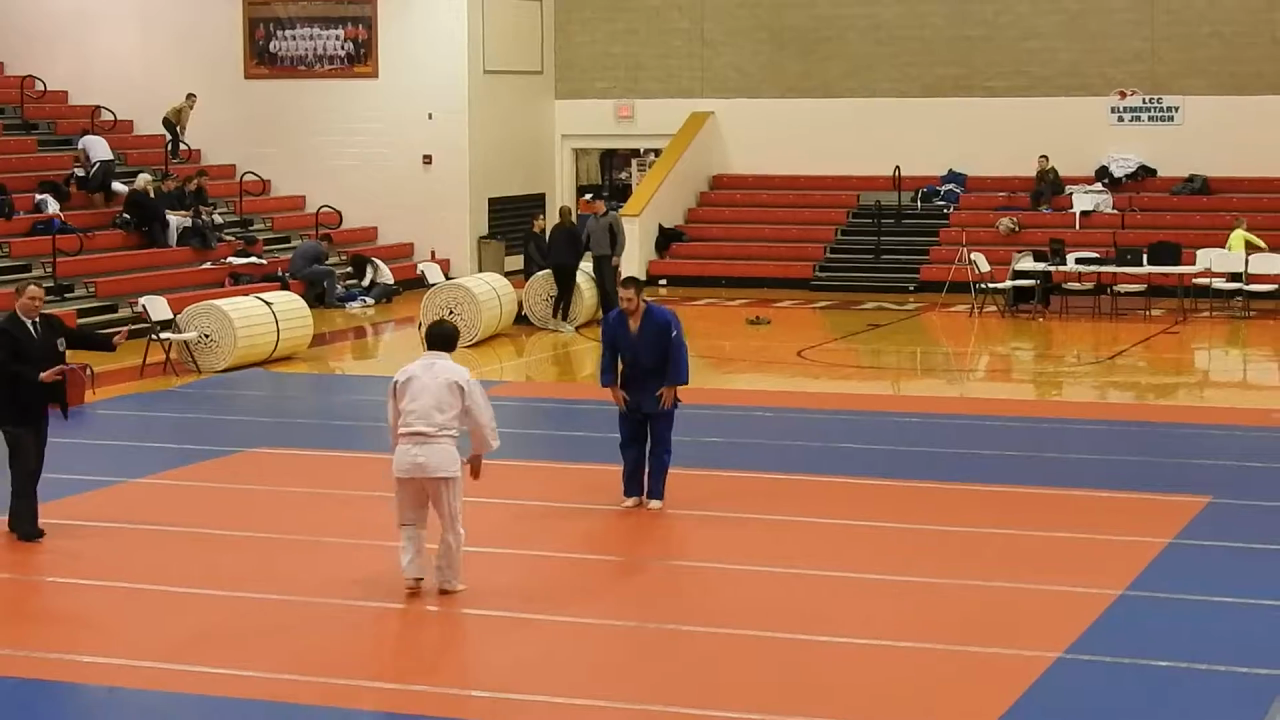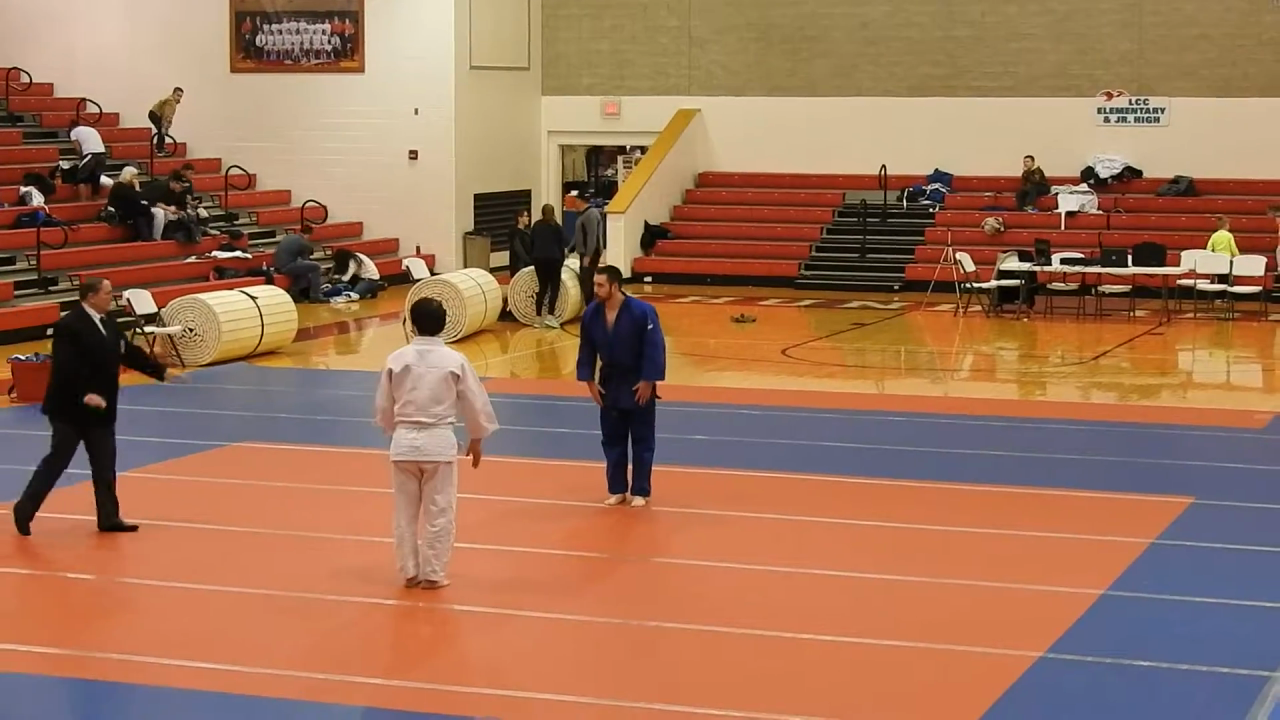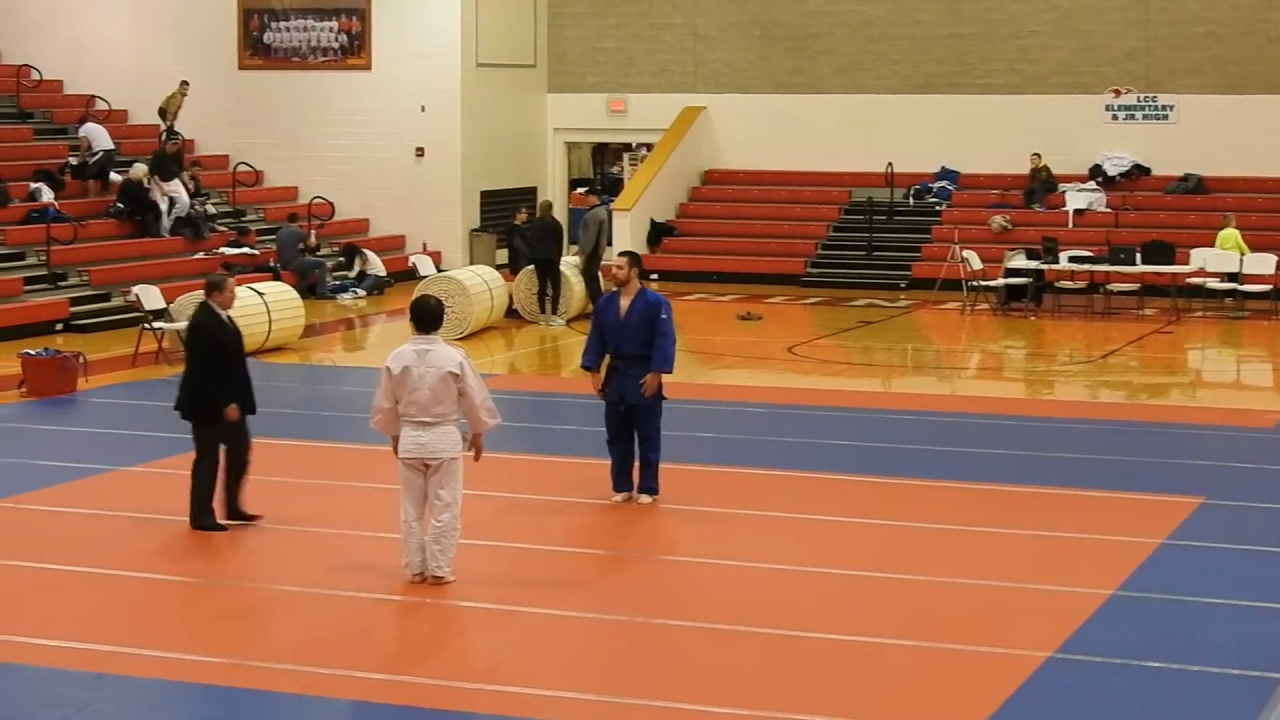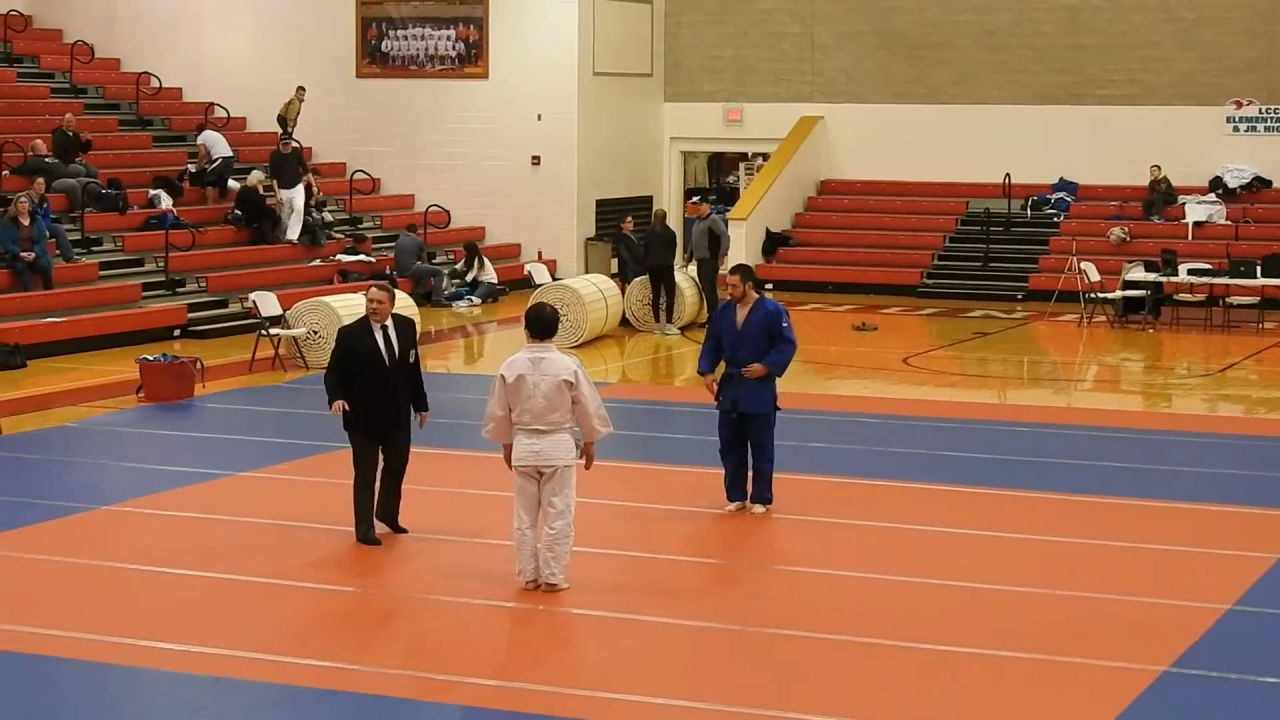
dt=1s
person 1, frame 1
left shoulder: (404, 374)
right shoulder: (460, 375)
left elbow: (393, 421)
right elbow: (480, 418)
right wrist: (478, 454)
left hip: (406, 455)
right hip: (441, 455)
left knee: (409, 521)
right knee: (450, 524)
left ankle: (412, 574)
right ankle: (448, 581)
person 1, frame 2
left shoulder: (396, 360)
right shoulder: (455, 360)
left elbow: (383, 407)
right elbow: (475, 403)
right wrist: (476, 440)
left hip: (404, 442)
right hip: (439, 442)
left knee: (405, 513)
right knee: (439, 513)
left ankle: (410, 572)
right ankle: (433, 574)
person 1, frame 3
left shoulder: (396, 358)
right shoulder: (454, 357)
left elbow: (385, 404)
right elbow: (474, 398)
left wrist: (394, 435)
right wrist: (477, 433)
left hip: (410, 439)
right hip: (444, 439)
left knee: (411, 509)
right knee: (444, 509)
left ankle: (415, 568)
right ankle: (438, 569)
person 1, frame 4
left shoulder: (510, 366)
right shoulder: (569, 366)
left elbow: (499, 411)
right elbow: (587, 407)
left wrist: (506, 444)
right wrist: (589, 441)
left hip: (524, 446)
right hip: (558, 447)
left knee: (524, 516)
right knee: (558, 516)
left ankle: (529, 575)
right ankle: (552, 577)
person 2, frame 1
left shoulder: (51, 323)
left elbow: (78, 337)
left wrist: (111, 342)
right wrist: (39, 377)
left hip: (38, 409)
left knee: (34, 466)
right knee: (24, 466)
right ankle: (24, 525)
person 2, frame 2
left shoulder: (107, 322)
right shoulder: (69, 326)
left elbow: (129, 353)
right elbow: (64, 367)
left wrist: (161, 372)
right wrist: (85, 394)
left hip: (102, 409)
right hip: (71, 408)
left knee: (105, 462)
right knee: (57, 461)
left ankle: (109, 518)
right ankle: (24, 510)
person 2, frame 3
left shoulder: (219, 316)
right shoulder: (203, 324)
right elbow: (202, 370)
right wrist: (224, 402)
left hip: (227, 399)
right hip: (208, 404)
left knee: (241, 448)
right knee: (207, 457)
left ankle: (232, 506)
right ankle: (201, 516)
person 2, frame 4
left shoulder: (406, 326)
right shoulder: (349, 334)
left elbow: (413, 369)
right elbow: (333, 373)
left wrist: (420, 404)
right wrist: (337, 397)
left hip: (397, 413)
right hip: (363, 416)
left knee: (397, 465)
right knee: (365, 472)
left ankle: (388, 513)
right ankle: (364, 528)
person 3, frame 1
left shoulder: (664, 318)
right shoulder: (612, 320)
left elbow: (678, 353)
right elbow: (609, 355)
left wrist: (671, 386)
right wrist: (613, 387)
left hip: (658, 387)
right hip: (630, 386)
left knee: (660, 443)
right knee: (630, 441)
left ankle: (656, 494)
right ankle: (633, 492)
person 3, frame 2
left shoulder: (642, 312)
right shoulder: (591, 314)
left elbow: (654, 348)
right elbow: (587, 349)
left wrist: (648, 381)
right wrist: (590, 381)
left hip: (638, 383)
right hip: (609, 383)
left knee: (642, 440)
right knee: (612, 439)
left ankle: (640, 492)
right ankle: (617, 489)
person 3, frame 3
left shoulder: (655, 303)
right shoulder: (606, 303)
left elbow: (665, 340)
right elbow: (596, 339)
left wrist: (656, 373)
right wrist: (594, 371)
left hip: (644, 377)
right hip: (615, 376)
left knee: (647, 437)
right knee: (617, 436)
left ankle: (647, 489)
right ankle: (622, 487)
person 3, frame 4
left shoulder: (772, 311)
right shoulder: (722, 311)
left elbow: (787, 345)
right elbow: (711, 344)
left wrist: (766, 367)
right wrist: (708, 371)
left hip: (759, 389)
right hip: (730, 386)
left knee: (761, 448)
right knee: (730, 445)
left ankle: (761, 498)
right ankle: (736, 496)
